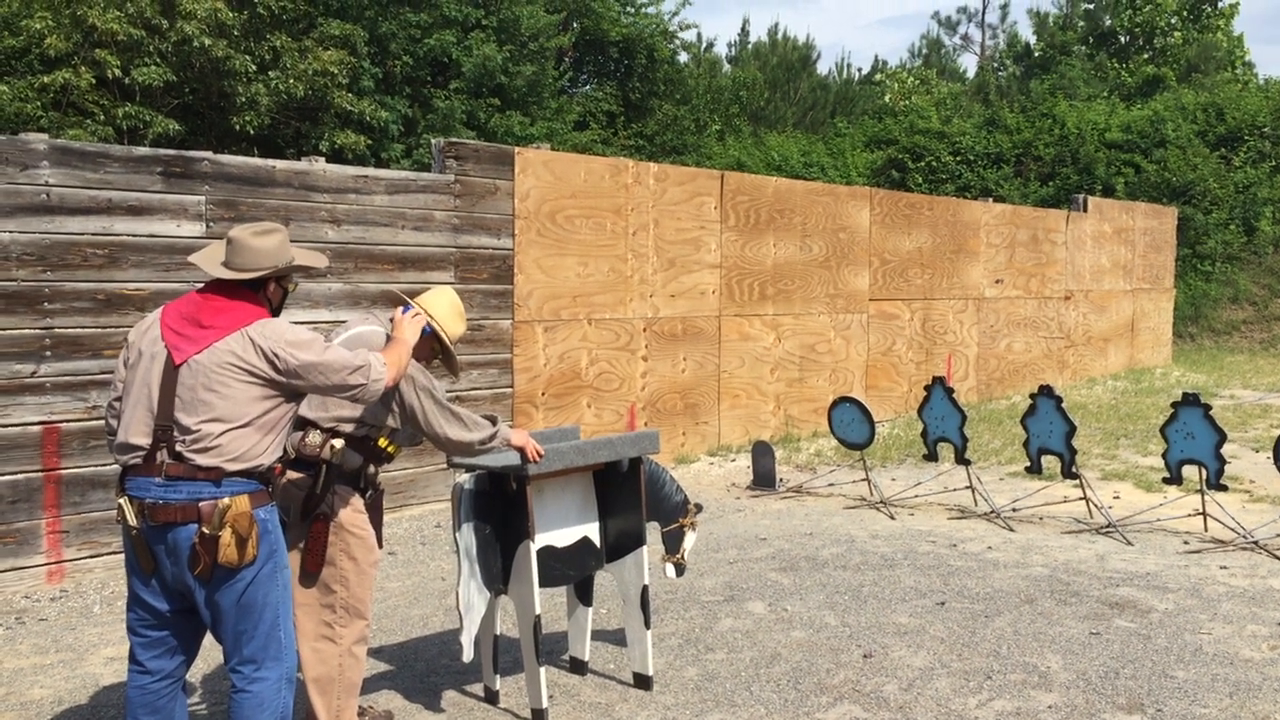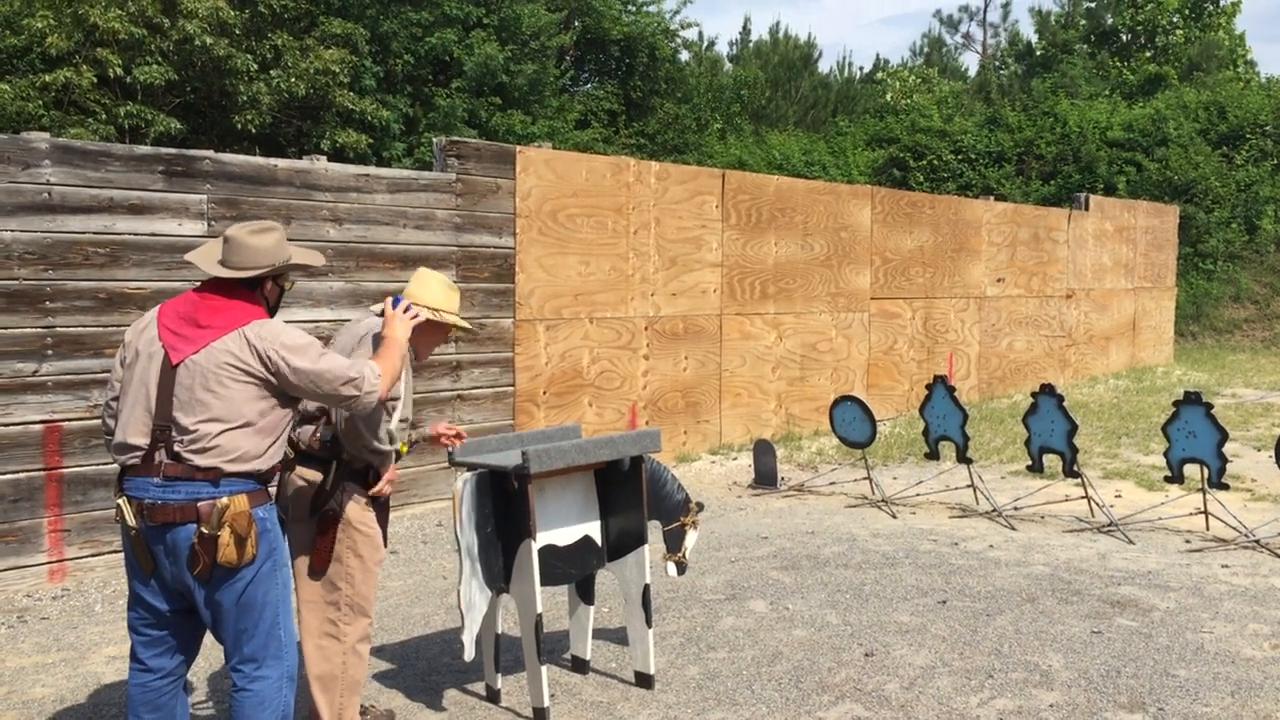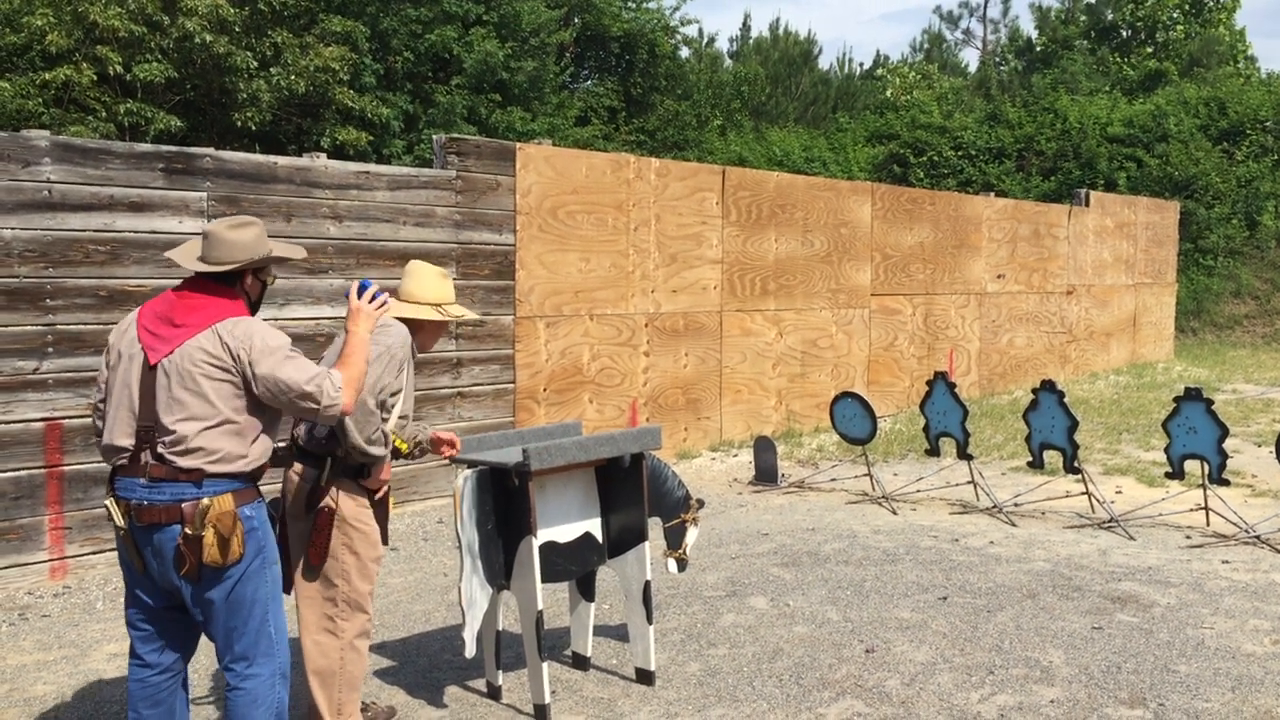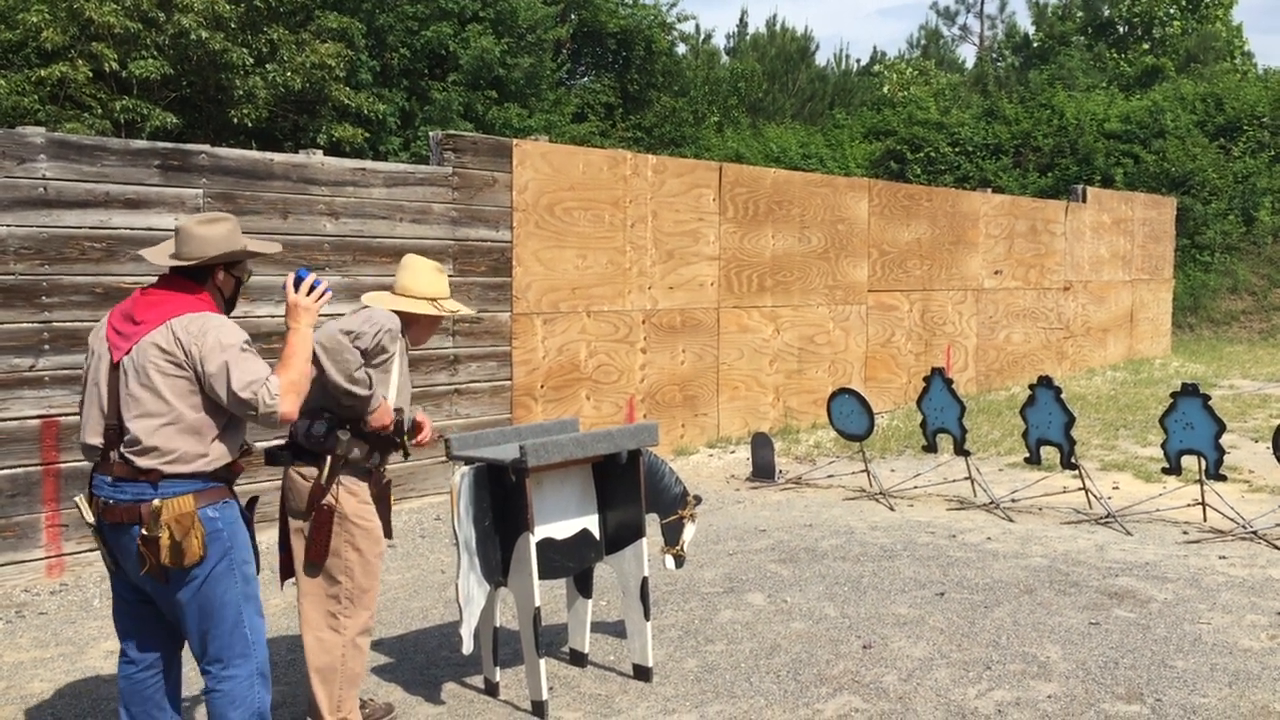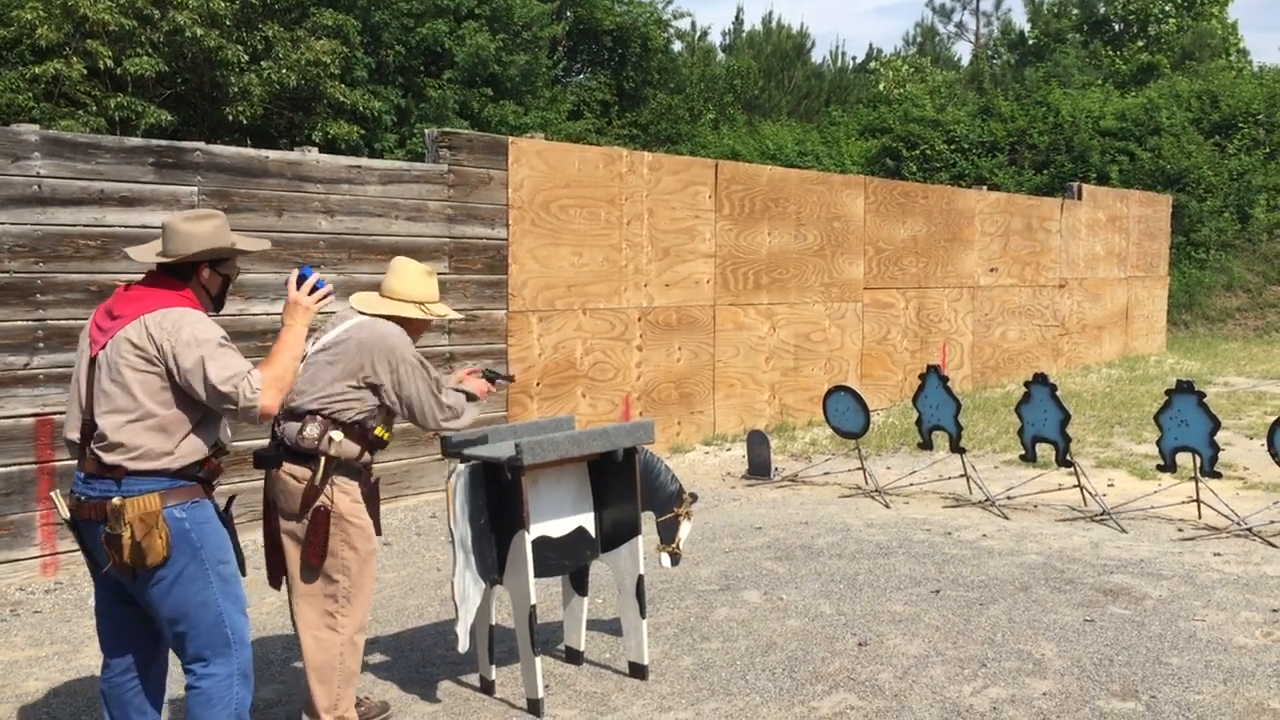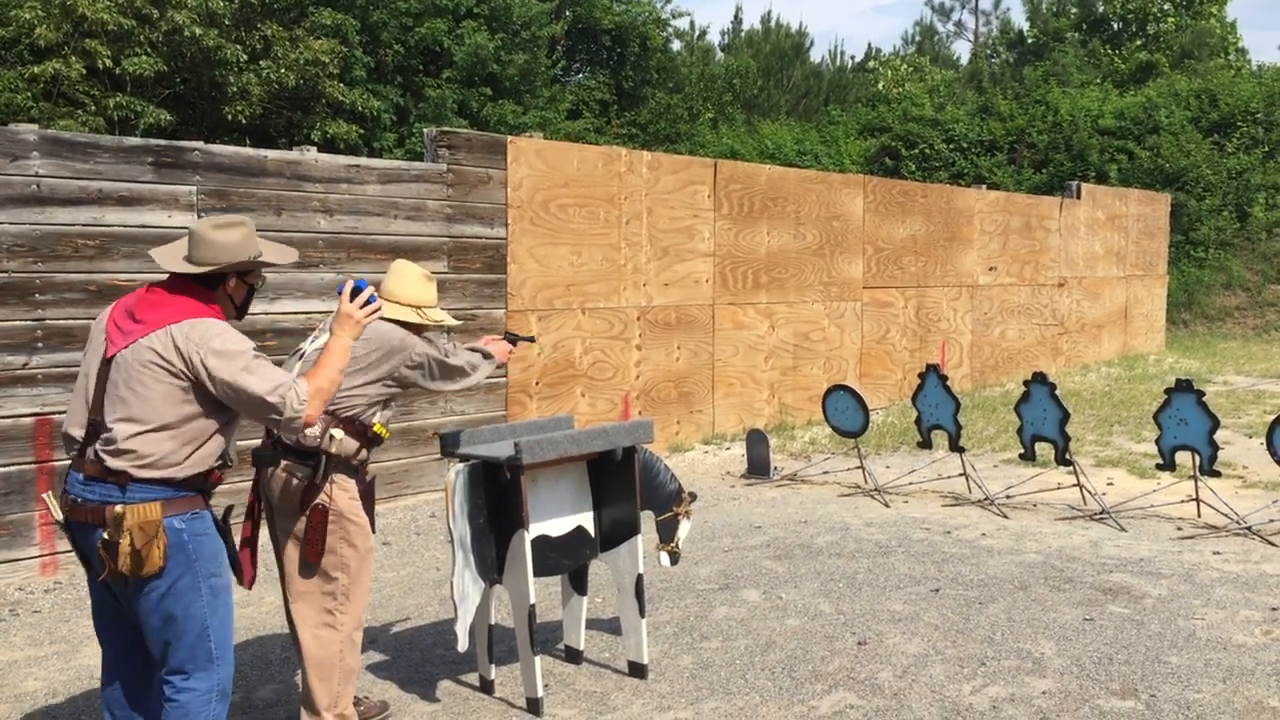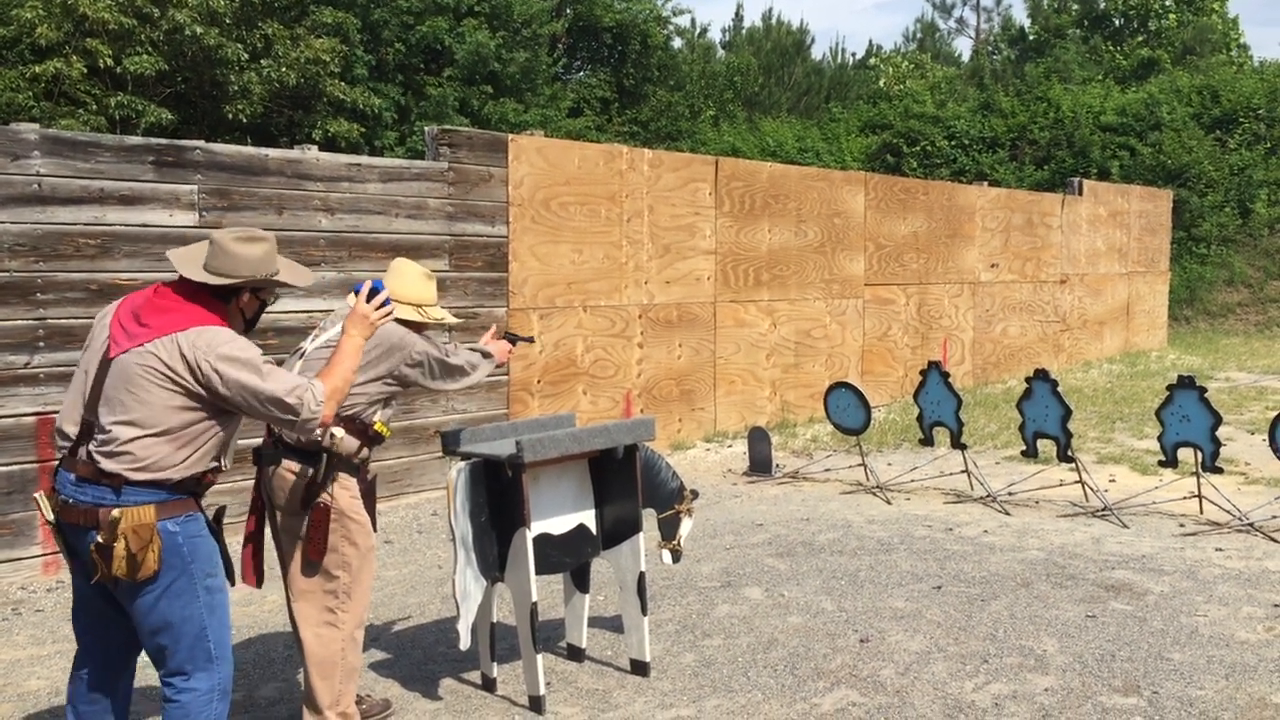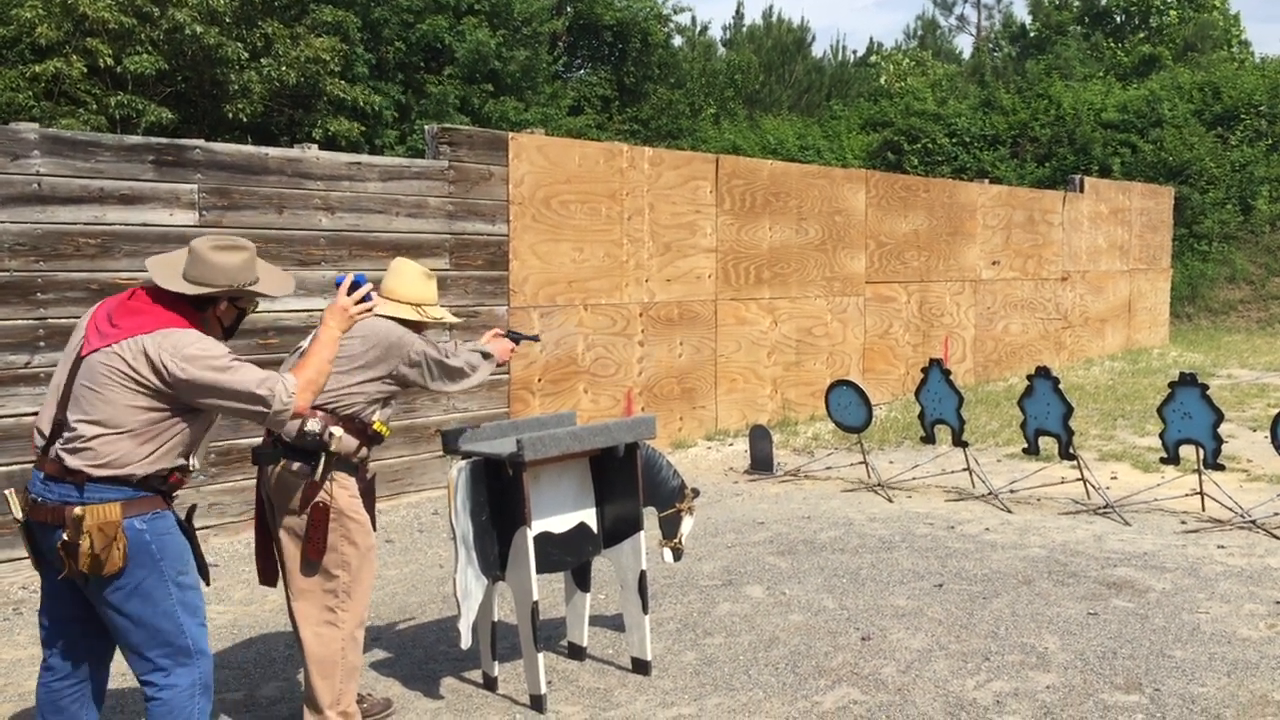
dt=0.3s
person 1, frame 1
left shoulder: (151, 326)
right shoulder: (270, 340)
left elbow: (115, 419)
right elbow: (375, 376)
right wrist: (403, 338)
left hip: (145, 510)
right hip: (223, 515)
left knee: (154, 661)
right knee: (263, 666)
person 1, frame 2
left shoulder: (147, 325)
right shoulder: (267, 339)
left elbow: (112, 418)
right elbow: (369, 387)
right wrist: (394, 335)
left hip: (143, 509)
right hip: (222, 515)
left knee: (156, 659)
right knee: (264, 665)
person 1, frame 3
left shoulder: (133, 324)
right shoulder: (244, 336)
left elbow: (103, 415)
right elbow: (336, 398)
right wrist: (359, 329)
left hip: (135, 509)
right hip: (211, 515)
left knee: (154, 656)
right knee: (257, 662)
person 1, frame 4
left shoulder: (118, 321)
right shoulder: (203, 328)
left elbow: (99, 414)
right elbow: (282, 405)
right wrist: (300, 326)
left hip: (119, 507)
right hip: (185, 513)
left knee: (145, 655)
right knee: (238, 663)
person 1, frame 5
left shoulder: (114, 315)
right shoulder: (179, 324)
left elbow: (101, 413)
right elbow: (262, 399)
right wrist: (295, 324)
left hip: (103, 505)
right hip: (161, 512)
left knee: (129, 657)
right knee: (220, 660)
person 1, frame 6
left shoulder: (120, 312)
right shoulder: (204, 337)
left elbow: (88, 412)
right elbow: (301, 408)
right wrist: (343, 335)
left hip: (89, 504)
right hip: (156, 517)
left knee: (129, 658)
right knee: (200, 671)
person 1, frame 7
left shoulder: (125, 309)
right shoulder: (209, 345)
left elbow: (82, 409)
right elbow: (314, 407)
right wrist: (354, 334)
left hip: (79, 502)
right hip: (146, 520)
left knee: (101, 658)
right knee: (199, 670)
person 1, frame 8
left shoulder: (114, 310)
right shoulder: (177, 348)
left elbow: (70, 406)
right elbow: (291, 400)
right wrist: (332, 328)
left hip: (56, 505)
right hip: (116, 518)
left knee: (71, 661)
right knee: (181, 667)
person 2, frame 1
left shoulder: (365, 331)
left elbow: (409, 418)
right elbow: (443, 422)
right wrist: (506, 435)
left hip: (316, 480)
right hip: (330, 488)
left knee: (326, 609)
right knee: (342, 613)
person 2, frame 2
left shoulder: (370, 328)
right shoulder: (385, 335)
right elbow: (356, 407)
left wrist: (423, 434)
right wrist: (383, 462)
left hip: (324, 481)
right hip: (336, 486)
left knee: (332, 608)
right knee: (345, 612)
person 2, frame 3
left shoulder: (385, 331)
right shoulder: (391, 335)
right elbow: (352, 404)
left wrist: (423, 440)
right wrist: (378, 462)
left hip: (327, 479)
right hip: (333, 483)
left knee: (333, 605)
right knee: (343, 608)
person 2, frame 4
left shoulder: (383, 325)
right shoulder: (382, 322)
right elbow: (324, 342)
left wrist: (405, 420)
right wrist: (371, 403)
left hip: (327, 474)
right hip: (334, 480)
left knee: (334, 602)
right knee: (346, 606)
person 2, frame 5
left shoulder: (353, 324)
right shoulder: (388, 339)
right elbow: (431, 411)
left wrist: (447, 386)
right wrist: (467, 395)
left hip: (298, 470)
right hip: (324, 480)
left knee: (320, 600)
right knee: (340, 602)
person 2, frame 6
right shoulder: (393, 341)
left elbow: (428, 355)
right elbow: (446, 368)
left wrist: (475, 348)
right wrist: (488, 356)
left hip: (286, 466)
right hip: (319, 476)
left knee: (312, 596)
right knee: (337, 601)
person 2, frame 7
left shoulder: (348, 317)
right shoulder: (393, 339)
left elbow: (431, 355)
right elbow: (447, 367)
left wrist: (476, 347)
right wrist: (488, 355)
left hip: (287, 465)
right hip: (320, 474)
left knee: (314, 595)
right knee: (338, 599)
person 2, frame 8
left shoulder: (357, 323)
right shoulder: (391, 338)
left elbow: (427, 357)
right elbow: (446, 369)
left wrist: (476, 346)
right wrist: (489, 355)
left hip: (289, 465)
right hip: (321, 475)
left knee: (317, 595)
right knee: (339, 599)
